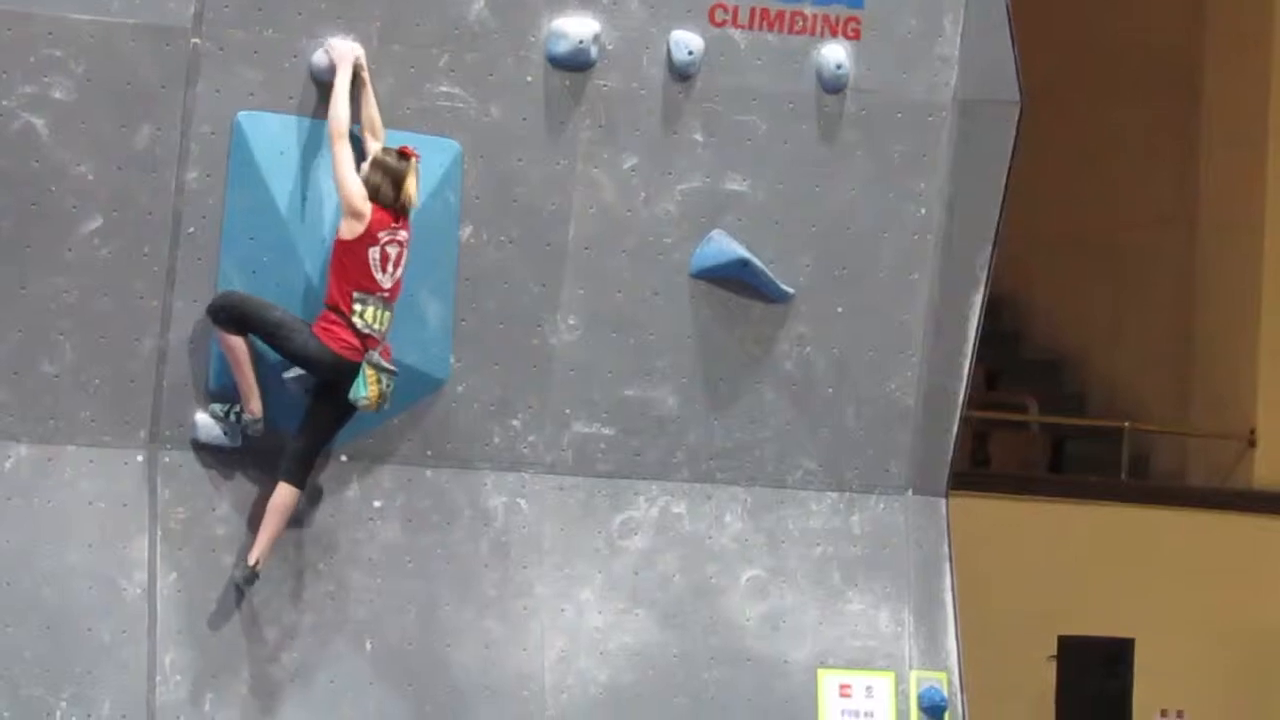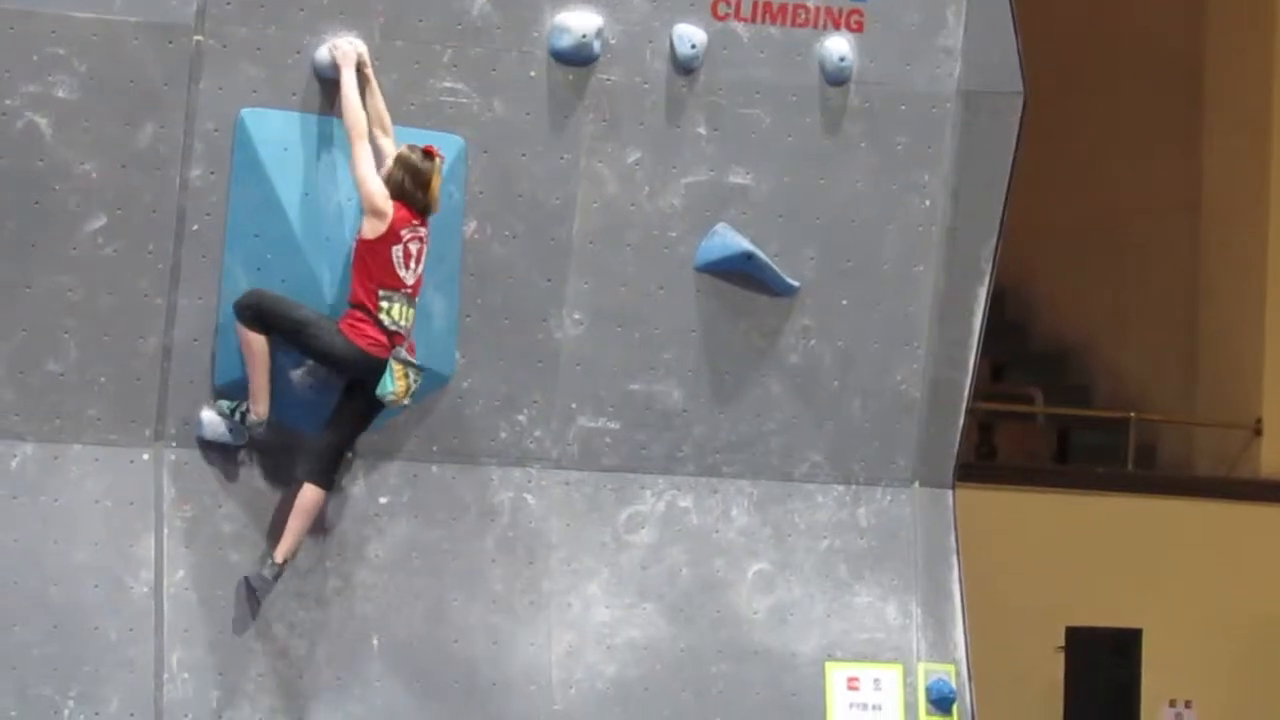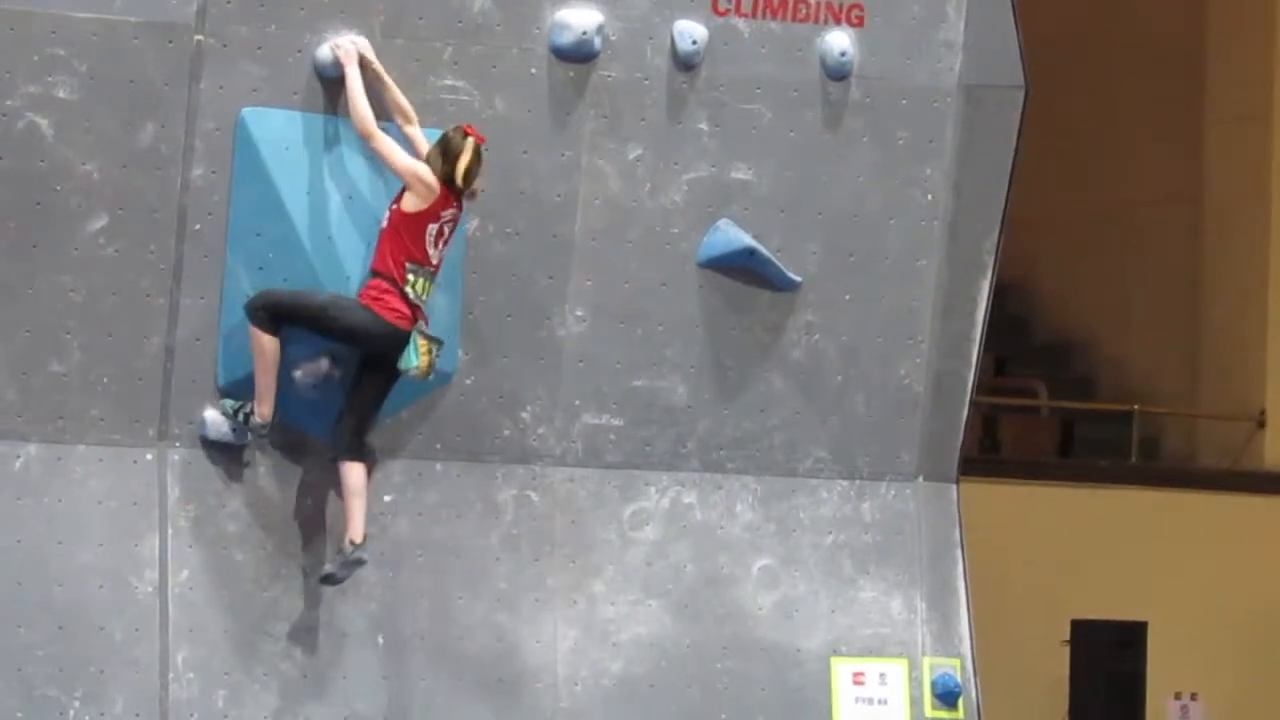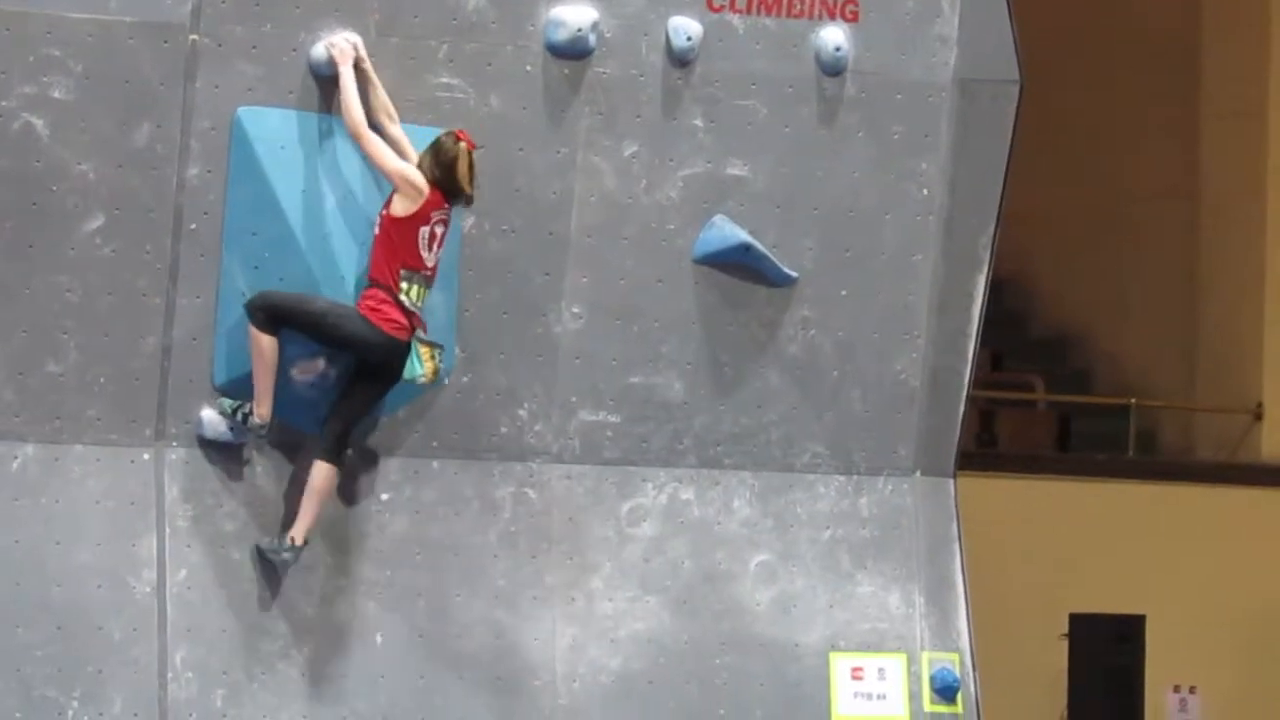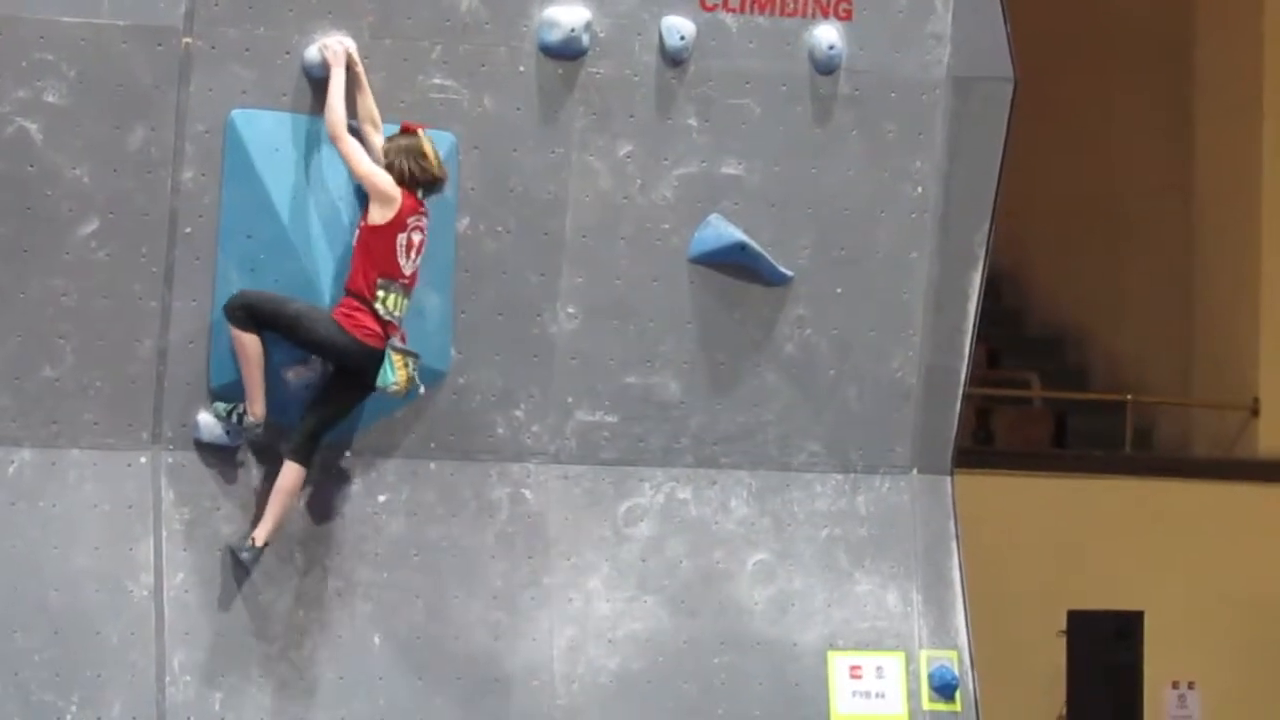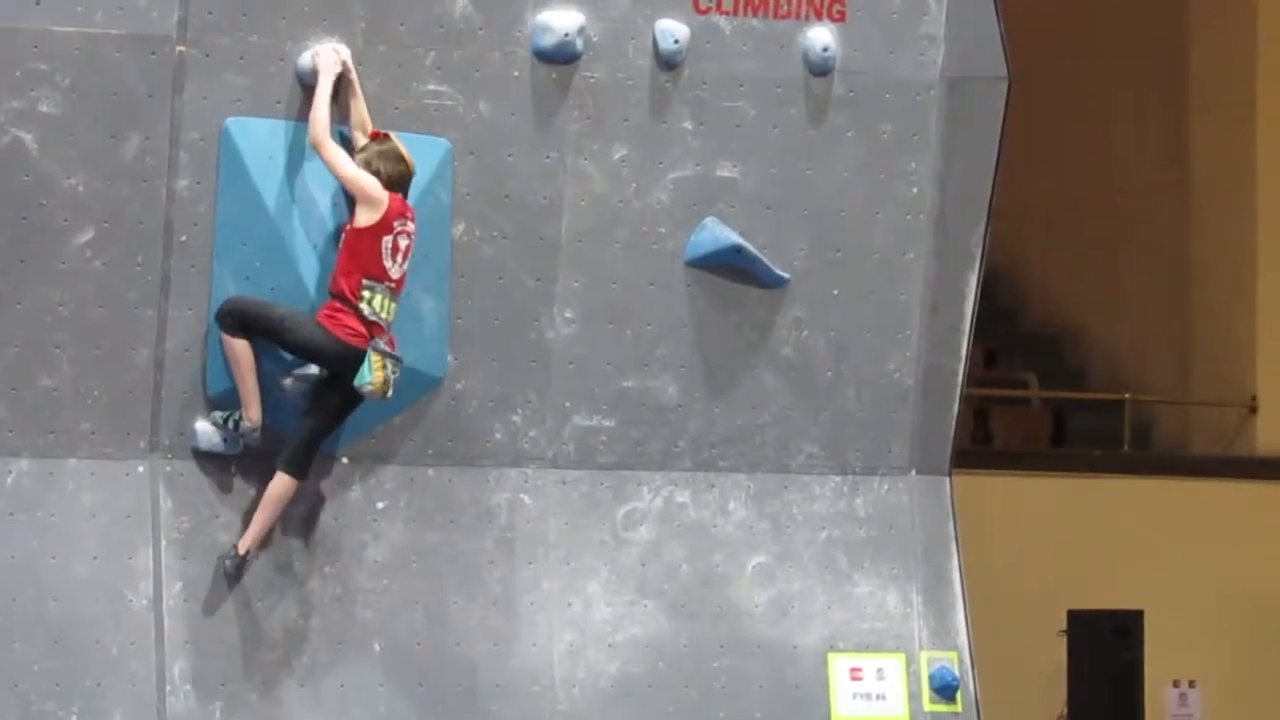
dt=0.4s
person 1, frame 1
left shoulder: (360, 212)
right shoulder: (400, 220)
left elbow: (340, 139)
right elbow: (374, 140)
left wrist: (344, 70)
right wrist: (363, 75)
left hip: (330, 351)
right hip: (364, 366)
left knee: (225, 306)
right knee: (300, 457)
left ankle: (250, 412)
right ankle: (252, 563)
person 1, frame 2
left shoulder: (383, 210)
right shoulder: (418, 217)
left elbow: (359, 135)
right elbow: (382, 133)
left wrist: (348, 67)
right wrist: (367, 72)
left hip: (357, 348)
right hip: (390, 364)
left knee: (252, 305)
right knee: (323, 458)
left ankle: (254, 415)
right ankle: (275, 564)
person 1, frame 3
left shoulder: (426, 183)
right shoulder: (450, 196)
left elbow: (369, 130)
right elbow: (407, 121)
left wrist: (350, 65)
right wrist: (374, 65)
left hip: (377, 319)
right hip: (404, 333)
left knee: (264, 306)
right knee: (350, 434)
left ankle: (258, 415)
right ankle: (353, 543)
person 1, frame 4
left shoulder: (415, 184)
right shoulder: (437, 202)
left elbow: (358, 127)
right elbow: (383, 121)
left wrist: (344, 66)
right wrist: (362, 66)
left hip: (375, 329)
right hip: (397, 343)
left knee: (264, 308)
right knee: (335, 434)
left ankle: (256, 416)
right ankle: (293, 542)
person 1, frame 5
left shoulder: (389, 194)
right shoulder: (415, 205)
left elbow: (338, 134)
right elbow: (371, 130)
left wrist: (337, 69)
right wrist: (358, 71)
left hip: (353, 336)
right hip: (379, 351)
left knee: (242, 306)
right knee: (306, 433)
left ankle: (252, 414)
right ankle: (257, 540)
person 1, frame 6
left shoulder: (376, 197)
right shoulder: (404, 211)
left elbow: (320, 140)
right elbow: (364, 138)
left wrist: (327, 76)
right wrist: (350, 80)
left hip: (338, 338)
right hip: (370, 353)
left knee: (233, 313)
right knee: (301, 448)
left ankle: (249, 420)
right ankle: (243, 549)
